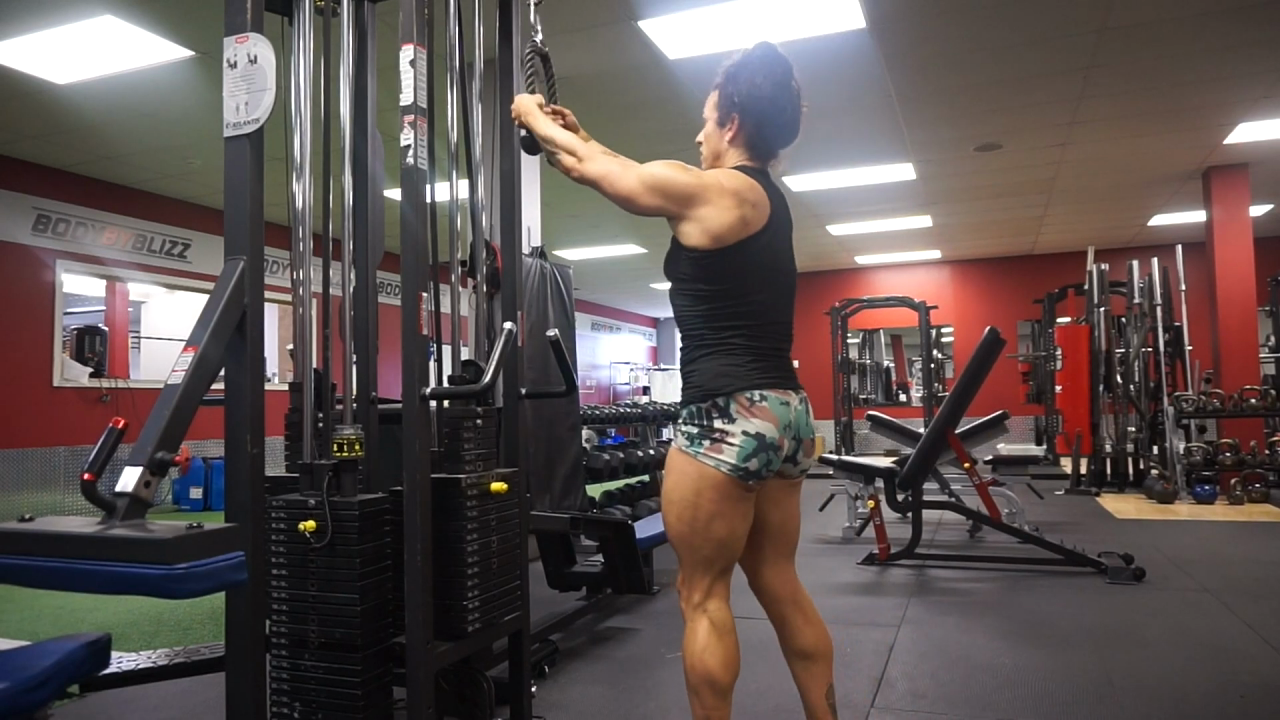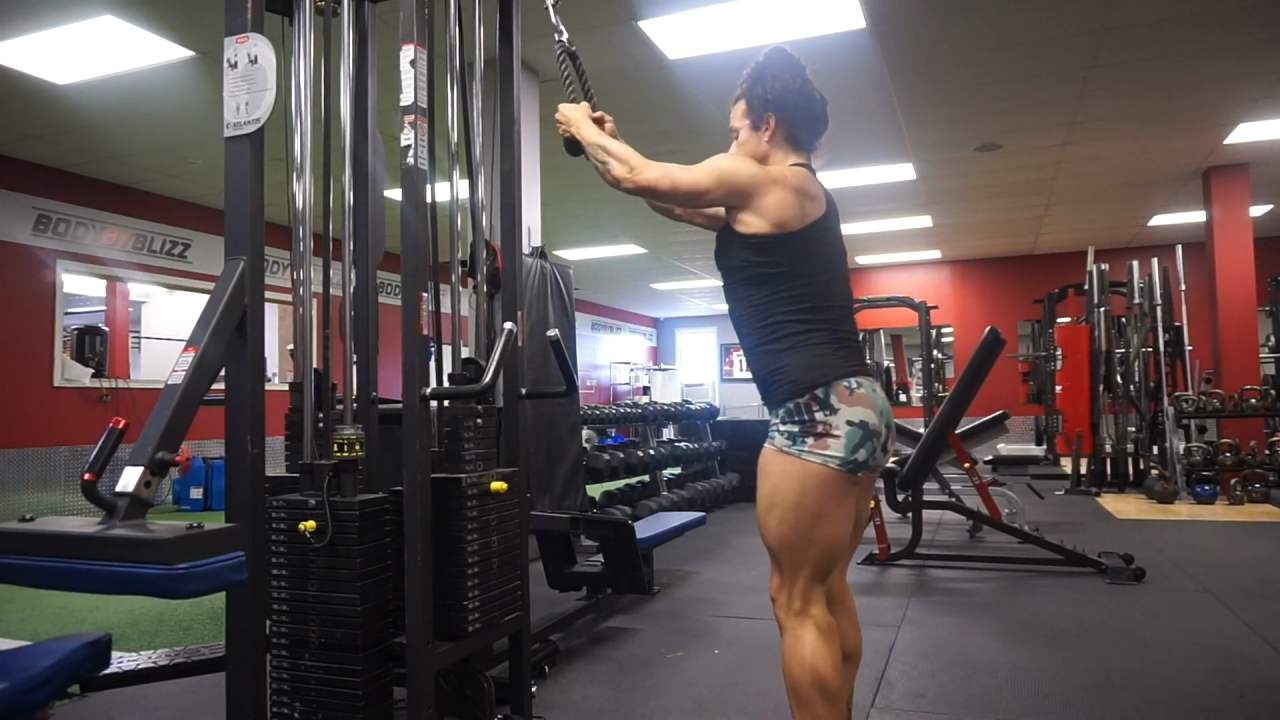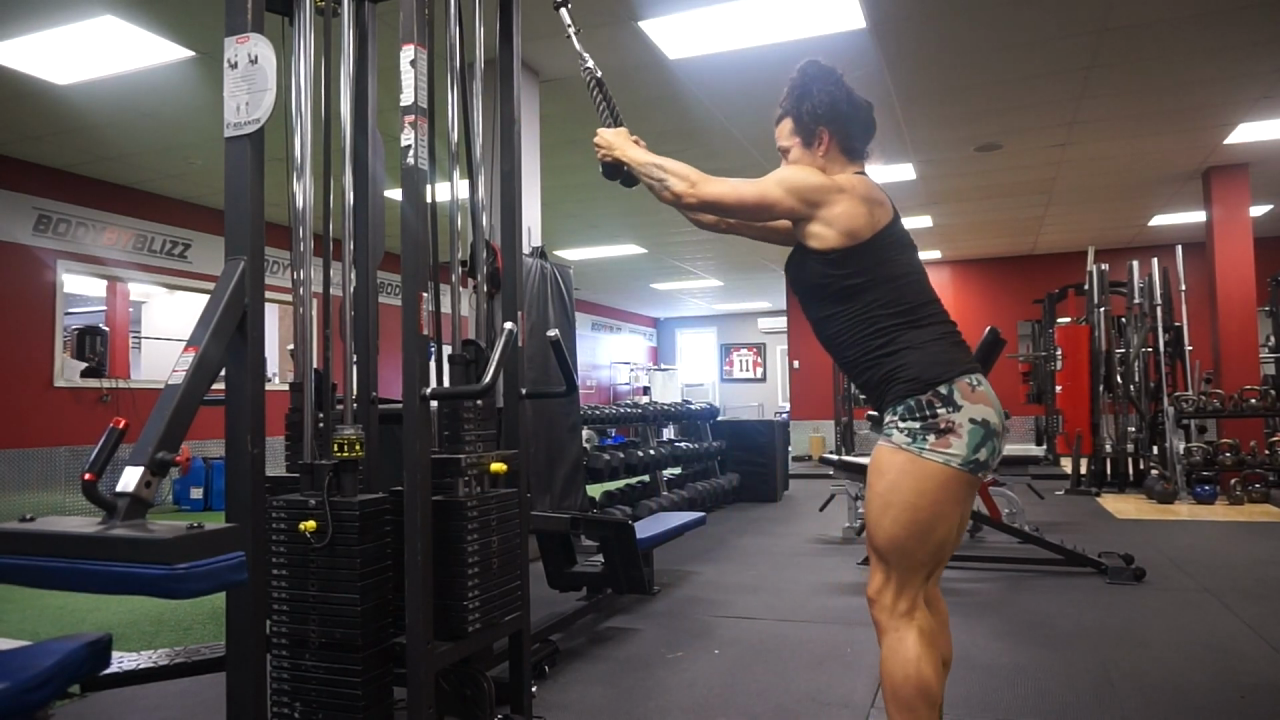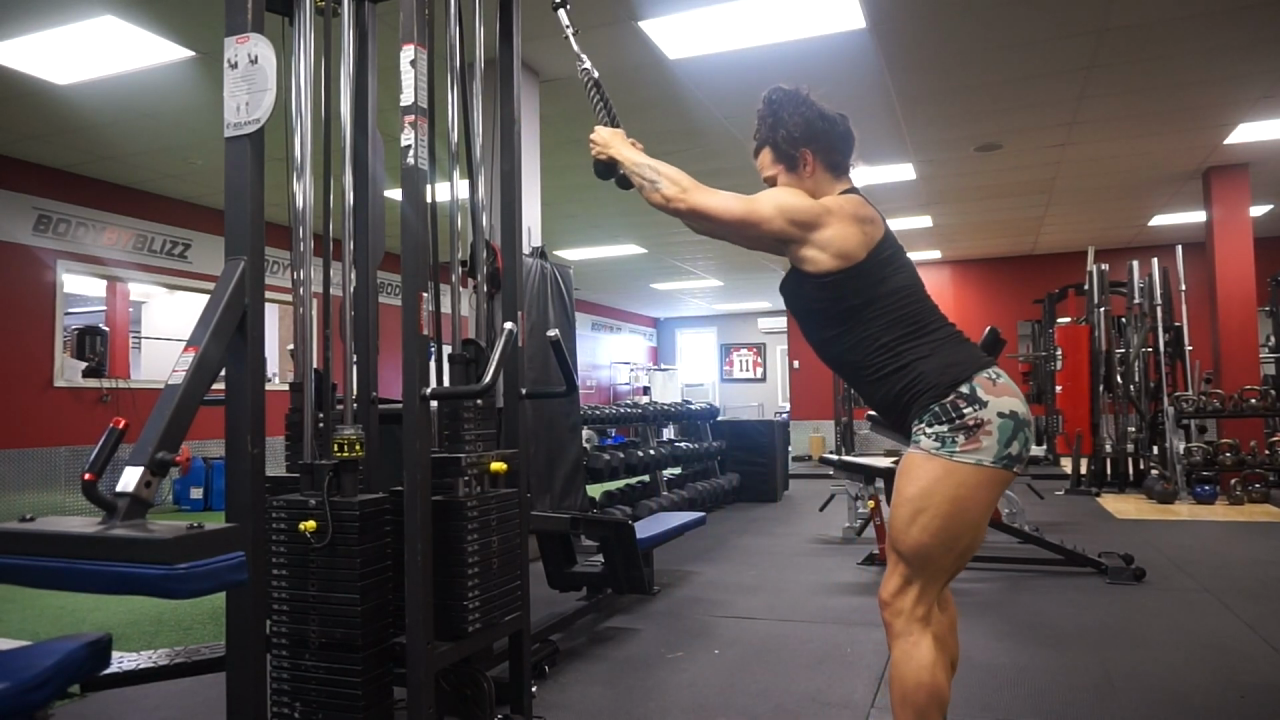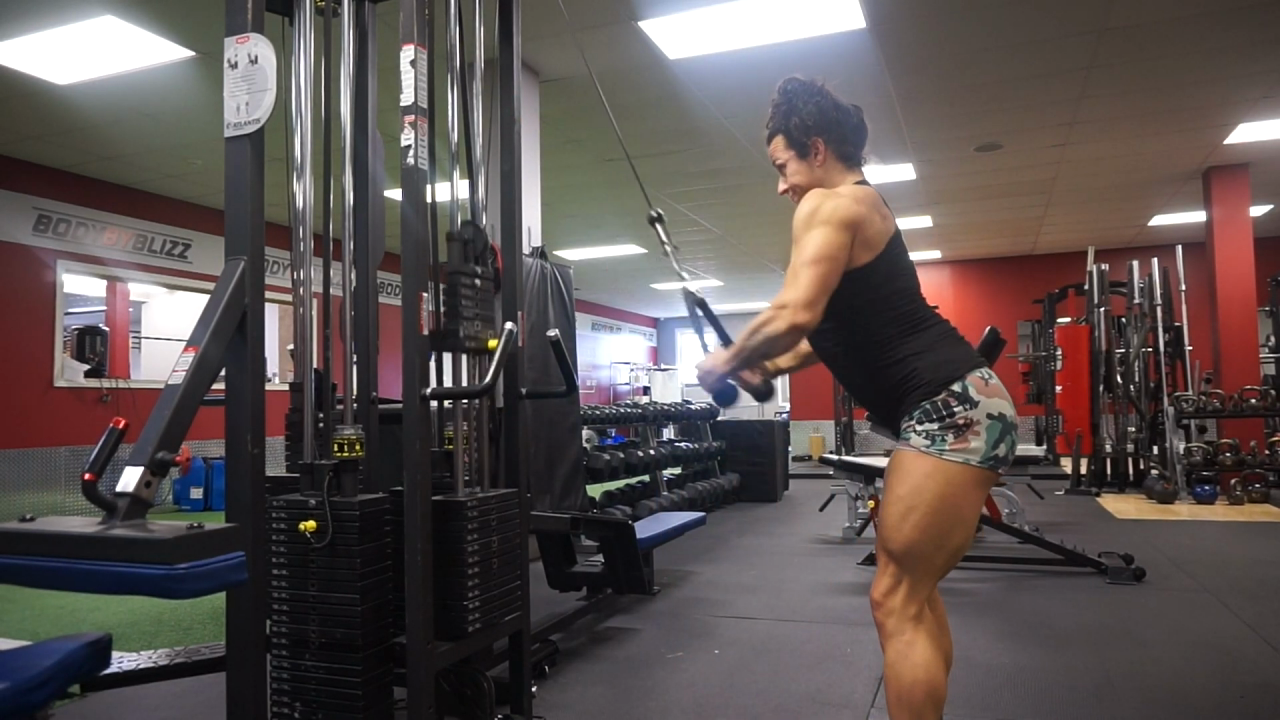
dt=1s
person 1, frame 1
left shoulder: (709, 191)
right shoulder: (764, 199)
left elbow: (588, 170)
right elbow: (629, 174)
left wrist: (534, 121)
right wrist: (578, 133)
left hip: (728, 418)
right hip: (783, 412)
left knee: (703, 597)
right knee: (779, 588)
person 1, frame 2
left shoulder: (763, 182)
right shoulder: (795, 196)
left elbow: (635, 177)
right elbow: (682, 205)
left wrist: (582, 130)
right wrist: (609, 140)
left hip: (818, 411)
right hip: (849, 408)
left knee: (796, 600)
right knee: (823, 592)
person 1, frame 3
left shoulder: (829, 192)
right shoulder: (830, 212)
left elbow: (698, 193)
right elbow: (724, 216)
left wrist: (628, 151)
right wrist: (646, 167)
left hip: (934, 411)
right hip: (951, 408)
left knee: (893, 601)
right knee: (914, 595)
person 1, frame 4
left shoulder: (822, 216)
right shoulder: (833, 225)
left elbow: (688, 200)
right elbow: (716, 218)
left wrist: (621, 151)
right wrist: (639, 167)
left hip: (962, 413)
right hip: (973, 408)
left knee: (905, 602)
right knee: (925, 595)
person 1, frame 5
left shoulder: (830, 204)
right shoulder: (856, 208)
left elbow: (794, 316)
right elbow: (846, 330)
left wrist: (730, 362)
right wrist: (765, 364)
left hip: (949, 410)
right hip: (950, 407)
left knee: (896, 602)
right knee: (911, 595)
